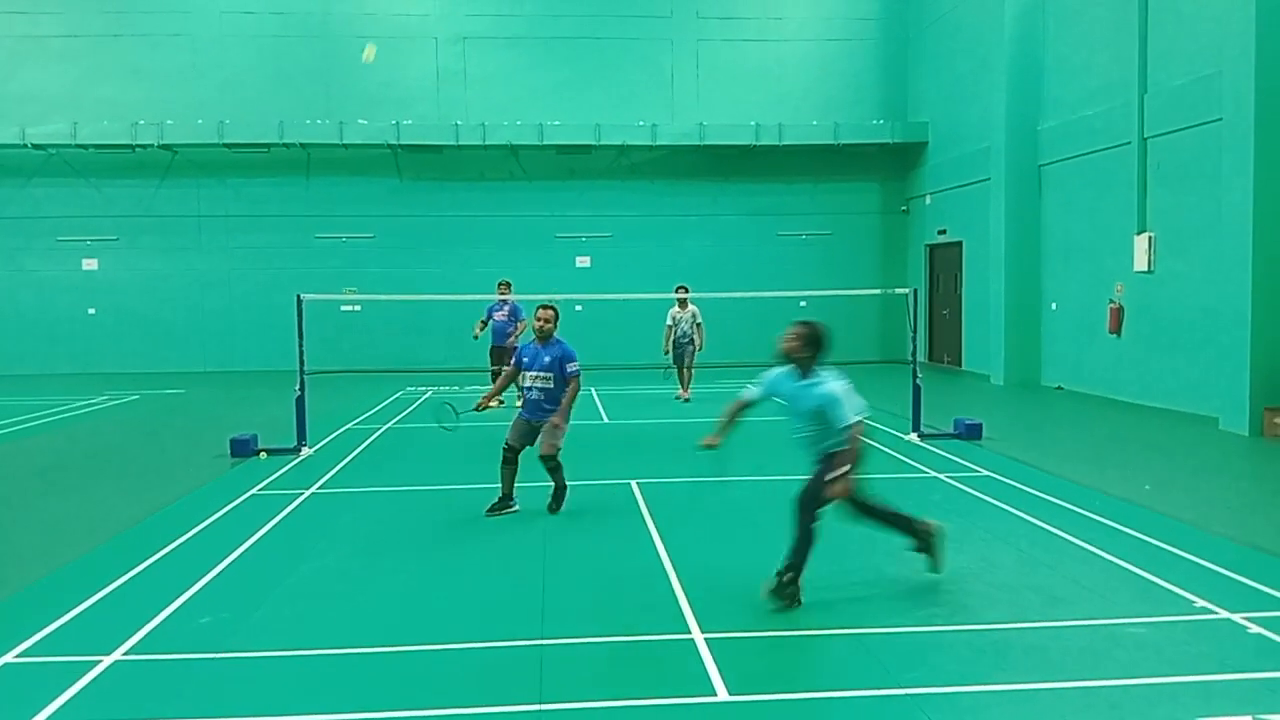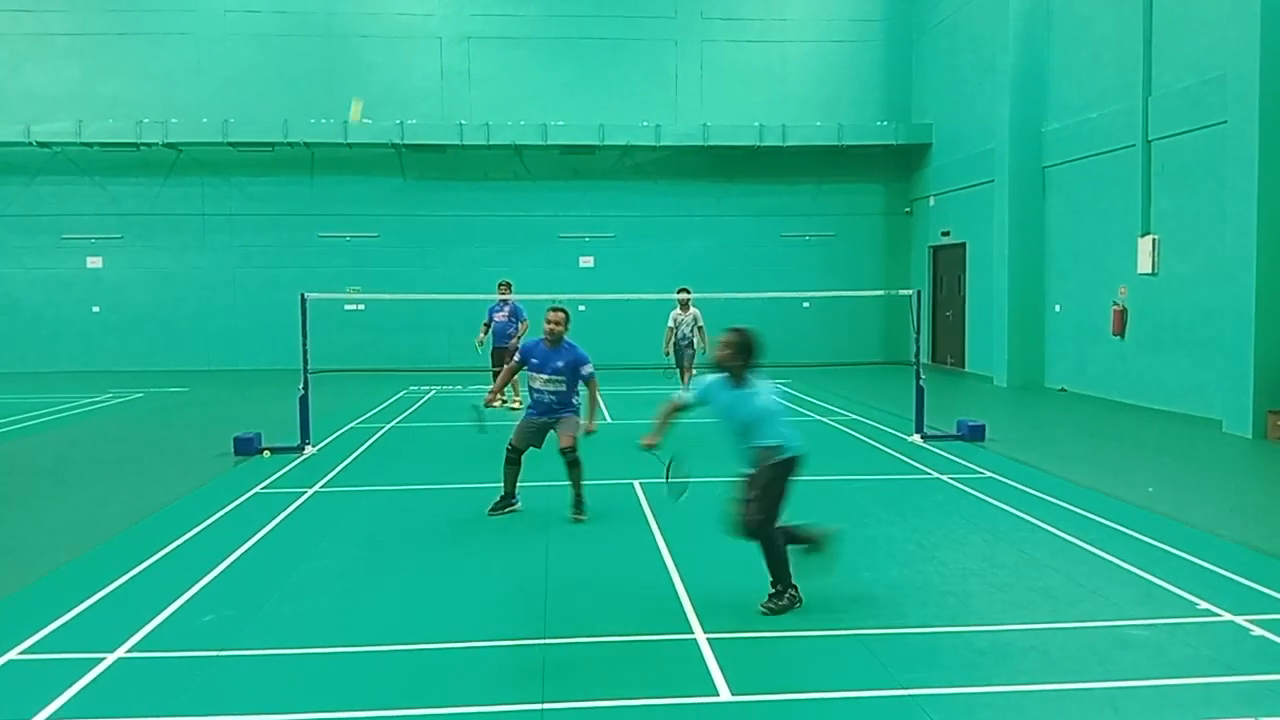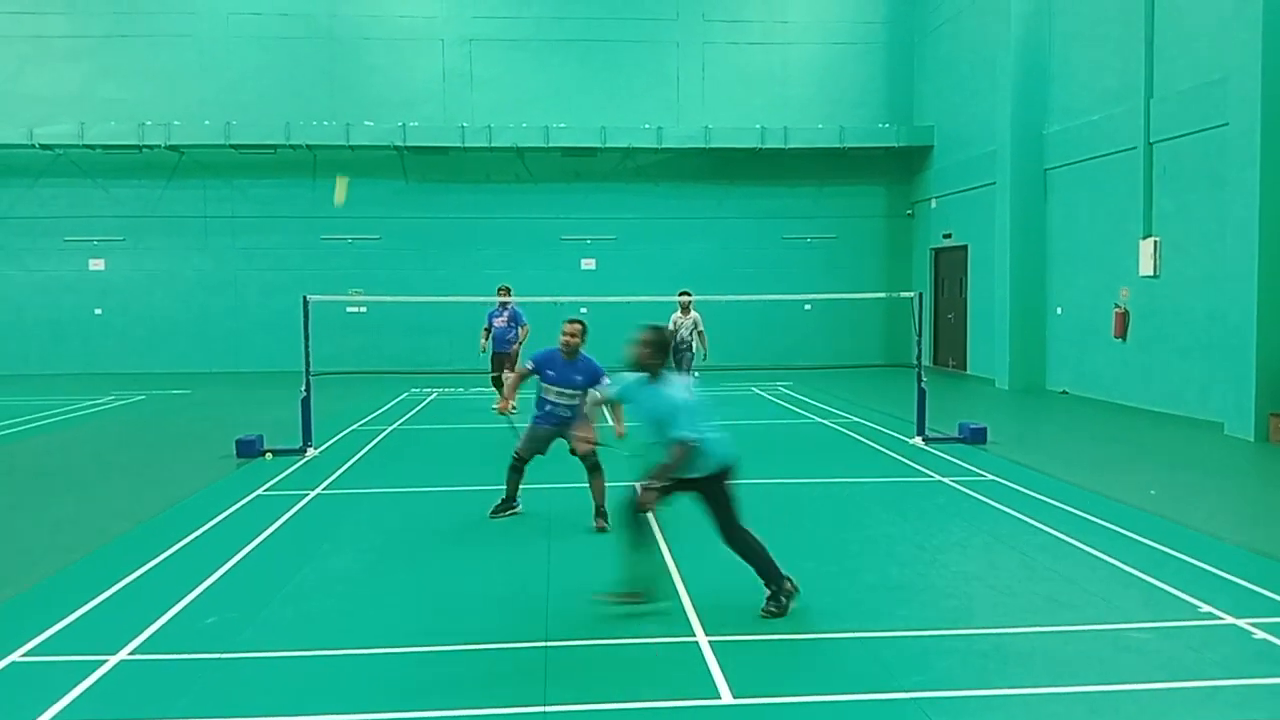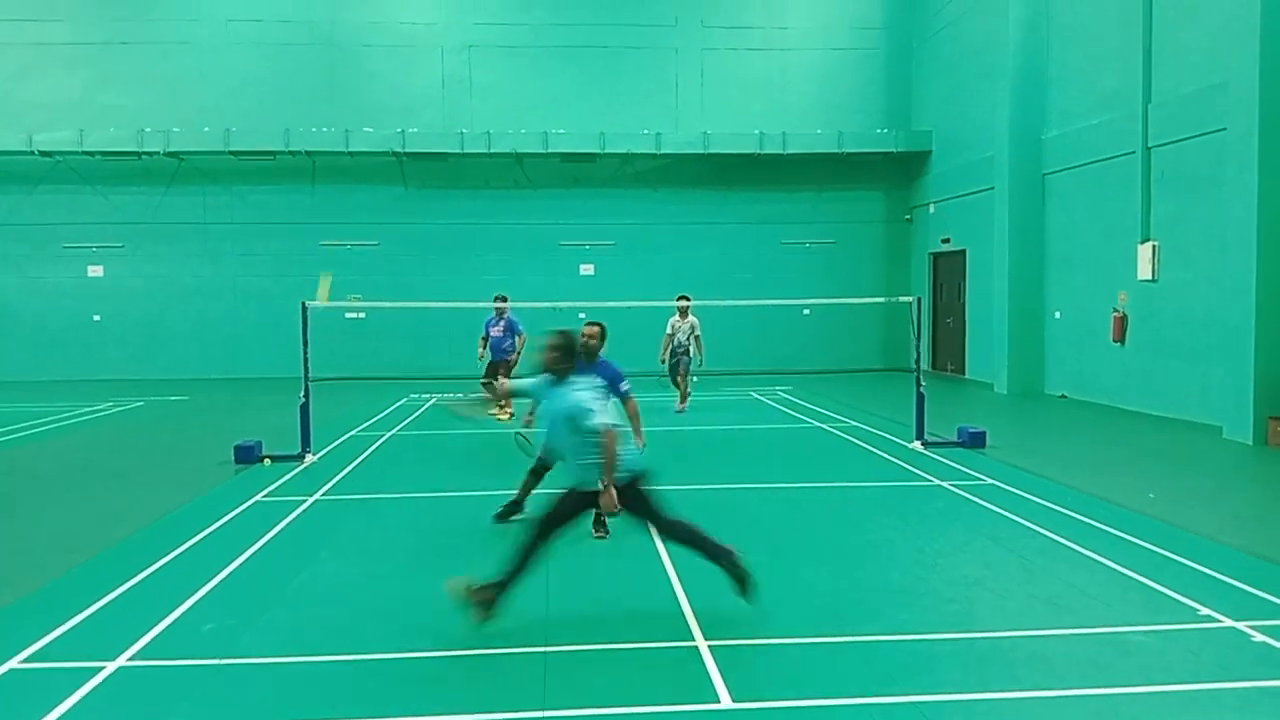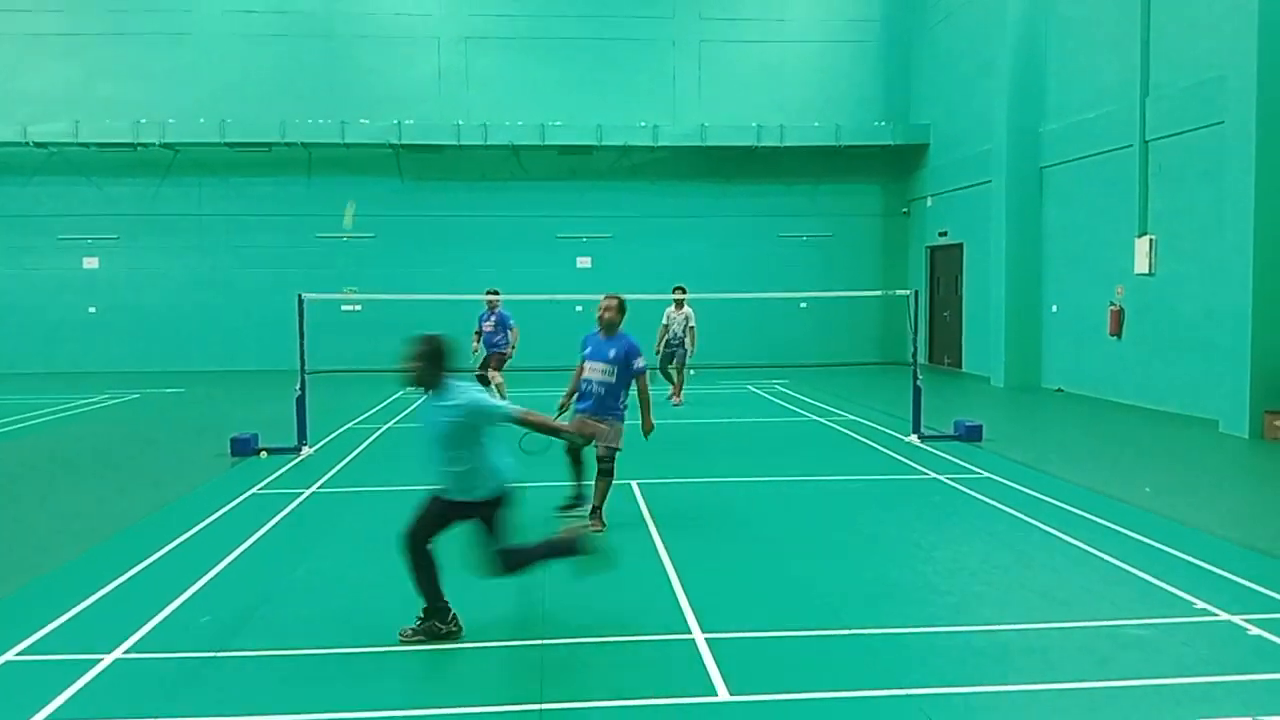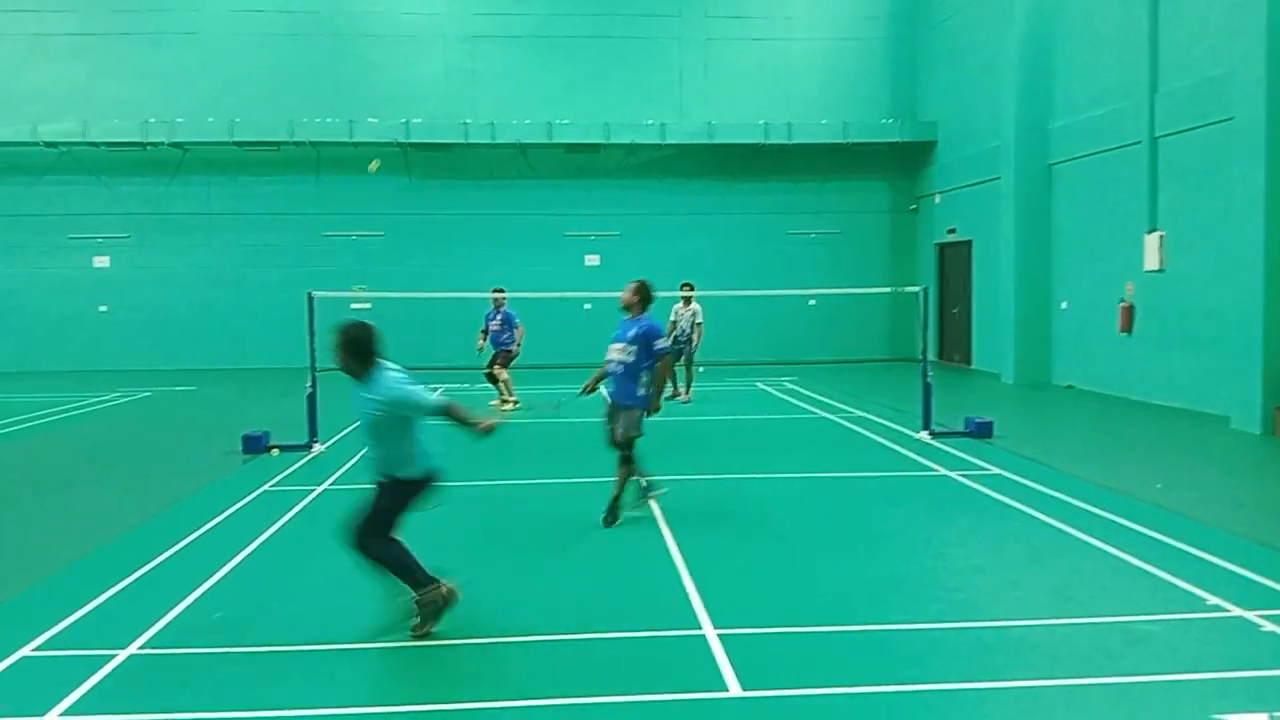
dt=0.1s
person 1, frame 1
left shoulder: (829, 389)
right shoulder: (778, 376)
left elbow: (854, 431)
right elbow: (743, 401)
left wrist: (845, 474)
right wrist: (718, 433)
left hip: (839, 453)
right hip: (826, 454)
left knee: (805, 504)
right knee: (859, 505)
left ankle: (788, 582)
right ankle: (922, 532)
person 1, frame 2
left shoulder: (760, 399)
right shoulder: (713, 384)
left elbow: (769, 451)
right elbow: (677, 404)
left wrist: (752, 496)
right wrist: (657, 433)
left hip: (780, 458)
right hip: (759, 462)
left knee: (760, 523)
right knee: (751, 525)
left ankle: (785, 591)
right ankle: (809, 538)
person 1, frame 3
left shoulder: (676, 395)
right shoulder: (636, 384)
left elbow: (684, 448)
right elbow: (599, 397)
left wrist: (654, 483)
left hip: (706, 467)
right hip: (681, 471)
left knee: (730, 531)
right knee: (637, 511)
left ankle: (780, 587)
right ankle: (642, 585)
person 1, frame 4
left shoulder: (581, 397)
right shoulder: (544, 385)
left elbow: (609, 437)
right elbow: (509, 389)
left wrist: (608, 485)
left hip: (616, 477)
right hip: (587, 480)
right knee: (541, 530)
person 1, frame 5
left shoulder: (466, 400)
right shoulder: (436, 392)
left elbow: (521, 415)
left wrist: (566, 431)
left hip: (482, 492)
right hip: (454, 491)
right knee: (415, 541)
left ankle: (541, 559)
person 1, frame 6
left shoulder: (394, 389)
right shoulder: (378, 371)
left elbow: (443, 406)
left wrist: (477, 425)
left hip: (410, 474)
right hip: (395, 473)
left knee: (366, 538)
right knee: (374, 537)
left ankle: (431, 590)
person 2, frame 1
left shoulder: (564, 351)
right shoulder: (524, 349)
left elbow: (574, 385)
right elbow: (509, 375)
left wrist: (562, 416)
right wrist: (489, 397)
left hip: (553, 413)
right hip: (528, 412)
left knee: (547, 455)
right knee: (509, 450)
left ankle: (560, 487)
right ankle: (507, 500)
person 2, frame 2
left shoulder: (576, 354)
right shoulder: (530, 347)
left elbow: (592, 386)
right elbow: (510, 369)
left wrist: (591, 419)
right wrist: (494, 392)
left hip: (565, 413)
right hip: (536, 412)
left knee: (568, 451)
right knee: (513, 451)
left ankle: (578, 499)
right ankle: (509, 498)
person 2, frame 3
left shoulder: (590, 368)
right shoulder: (545, 357)
right elbow: (519, 376)
left wrist: (618, 424)
right wrist: (506, 399)
left hip: (575, 422)
right hip: (544, 420)
left knee: (590, 459)
right knee: (519, 459)
left ankle: (600, 512)
right ankle: (511, 501)
person 2, frame 4
left shoulder: (610, 371)
left elbow: (629, 401)
left wrist: (638, 435)
right wrist: (531, 413)
right knee: (540, 466)
left ankle: (600, 519)
right ankle: (516, 505)
person 2, frame 5
left shoulder: (629, 346)
right shoulder: (589, 339)
left elbow: (641, 382)
left wrist: (646, 417)
right wrist: (569, 395)
left hip: (611, 413)
right hip: (585, 408)
left knee: (605, 458)
right knee: (572, 448)
left ankle: (597, 511)
right ankle: (578, 495)
person 2, frame 6
left shoulder: (650, 327)
right shoulder: (625, 324)
left elbow: (664, 362)
left wrist: (656, 398)
right wrist: (594, 379)
left hip: (634, 398)
right hip: (616, 395)
left knee: (625, 446)
right knee: (619, 443)
left ankle: (616, 502)
right ankle: (644, 485)
